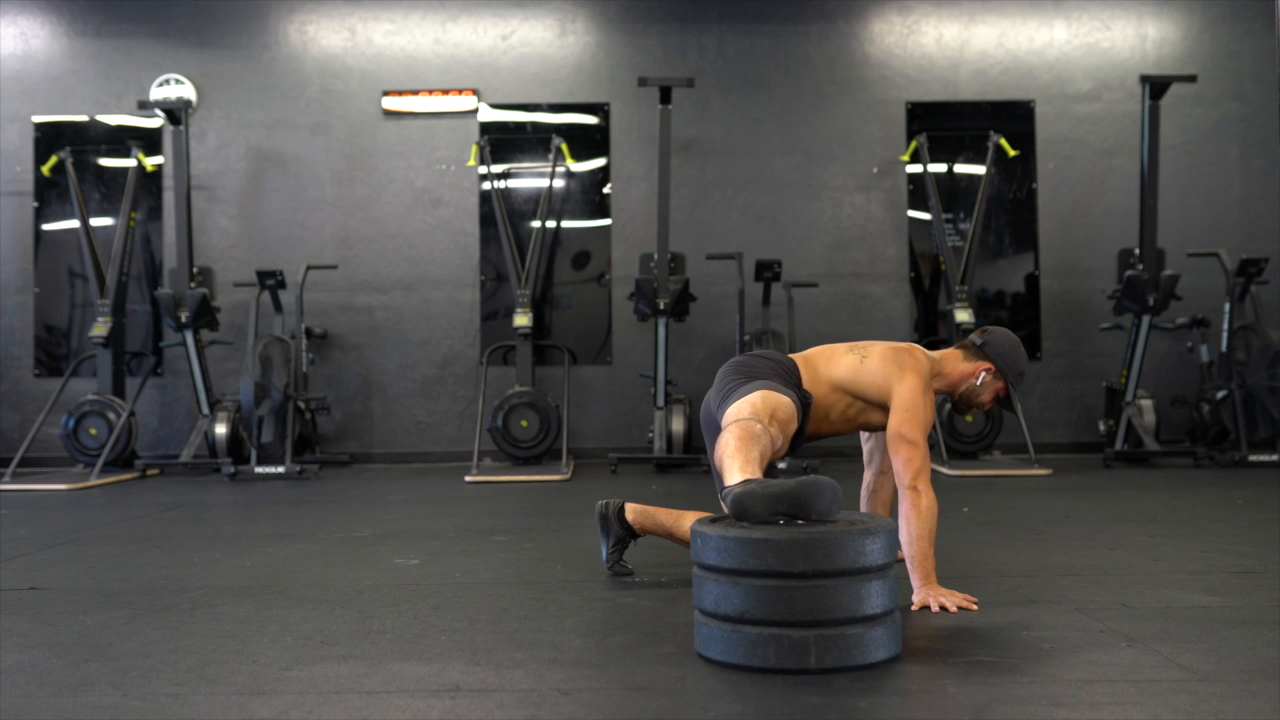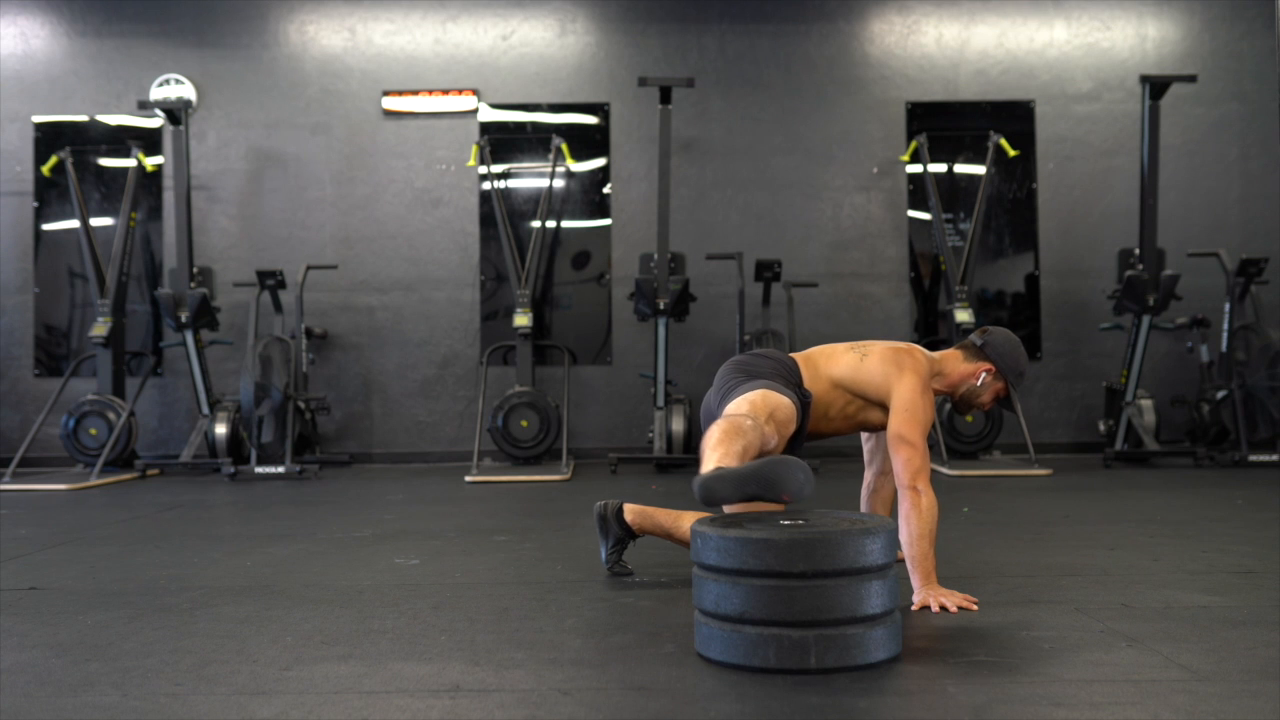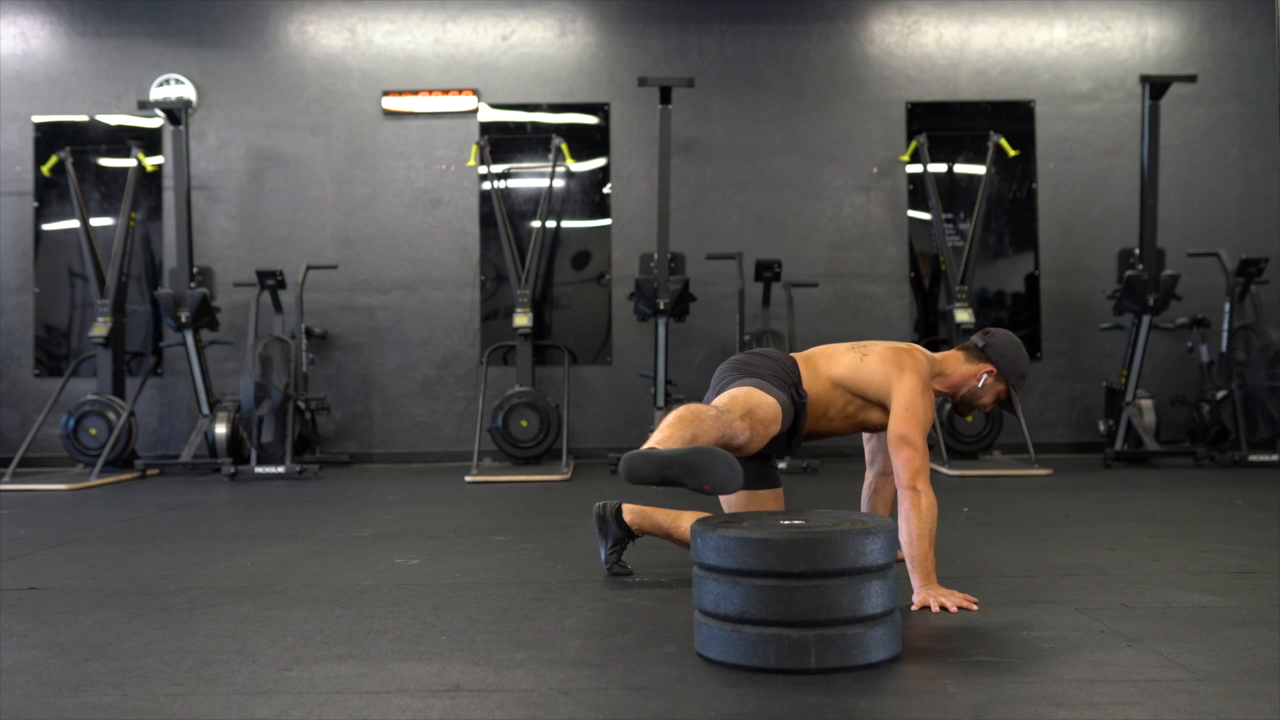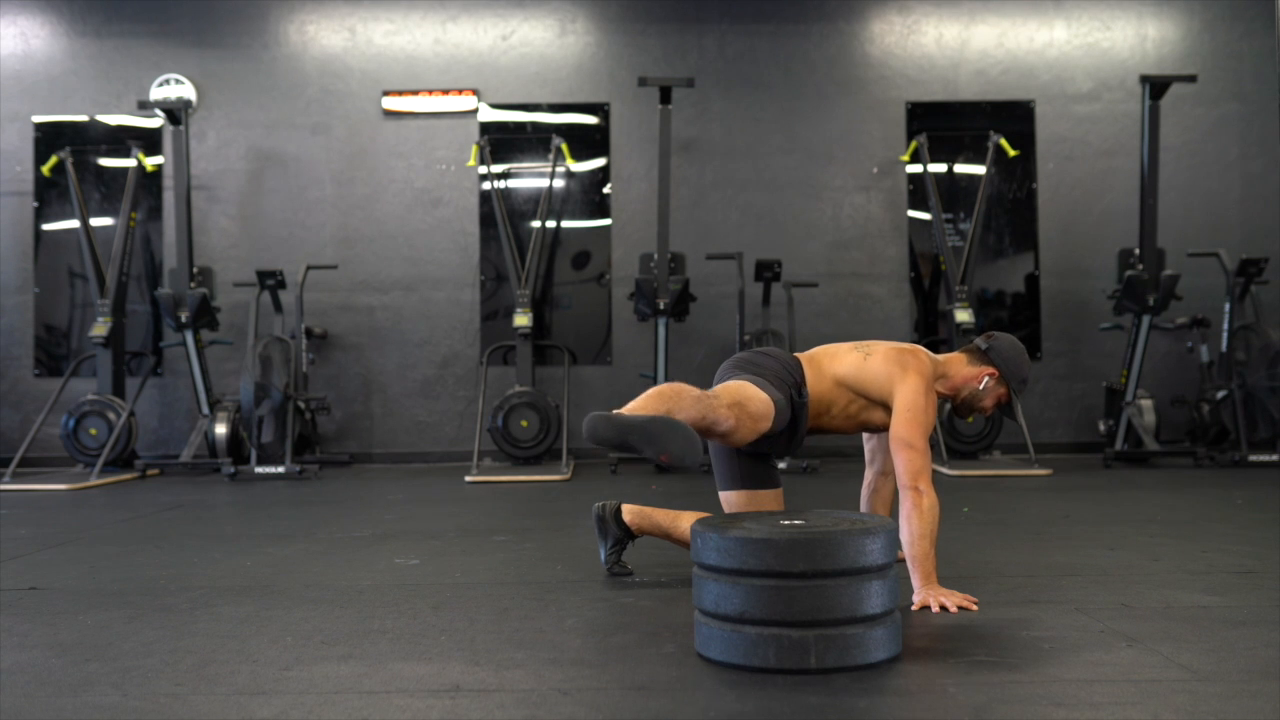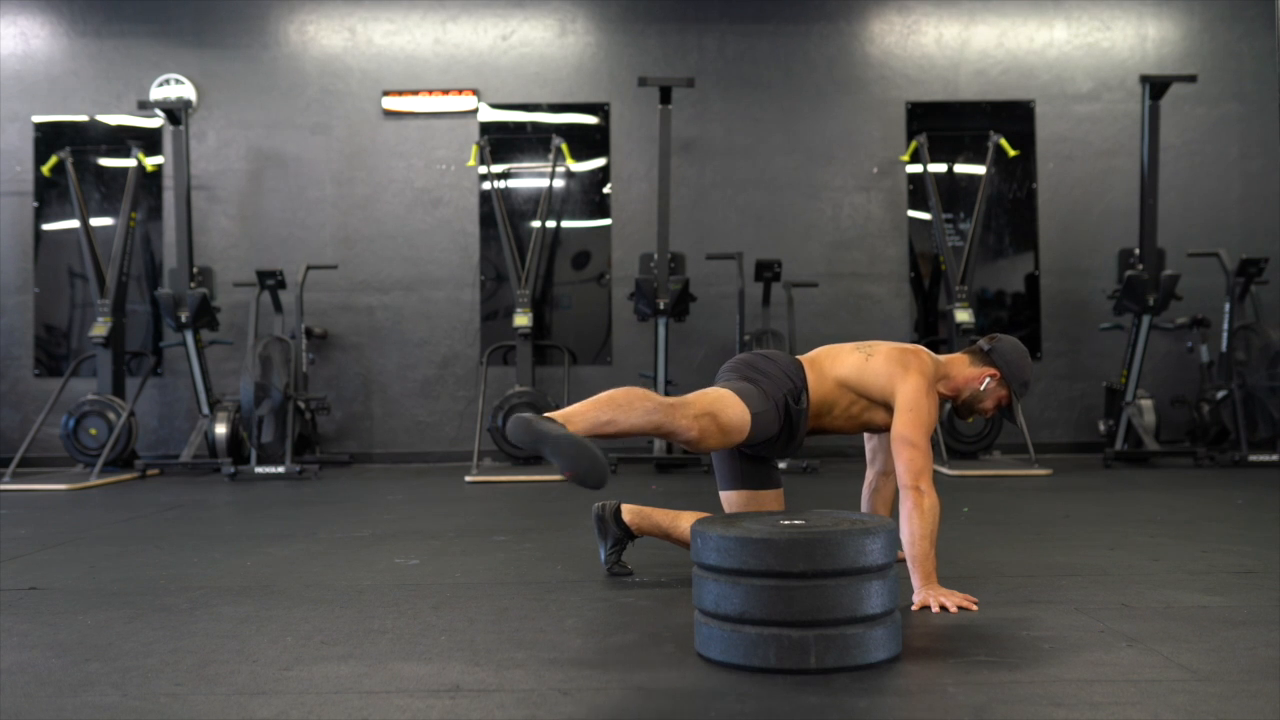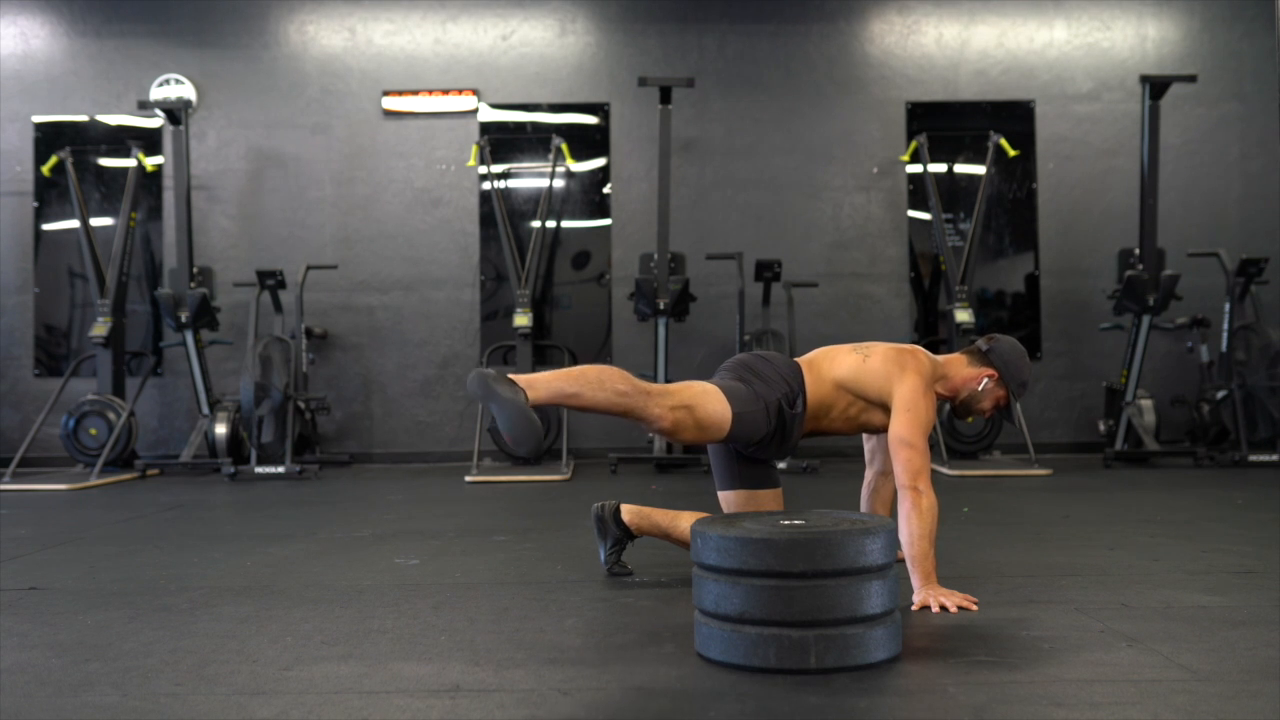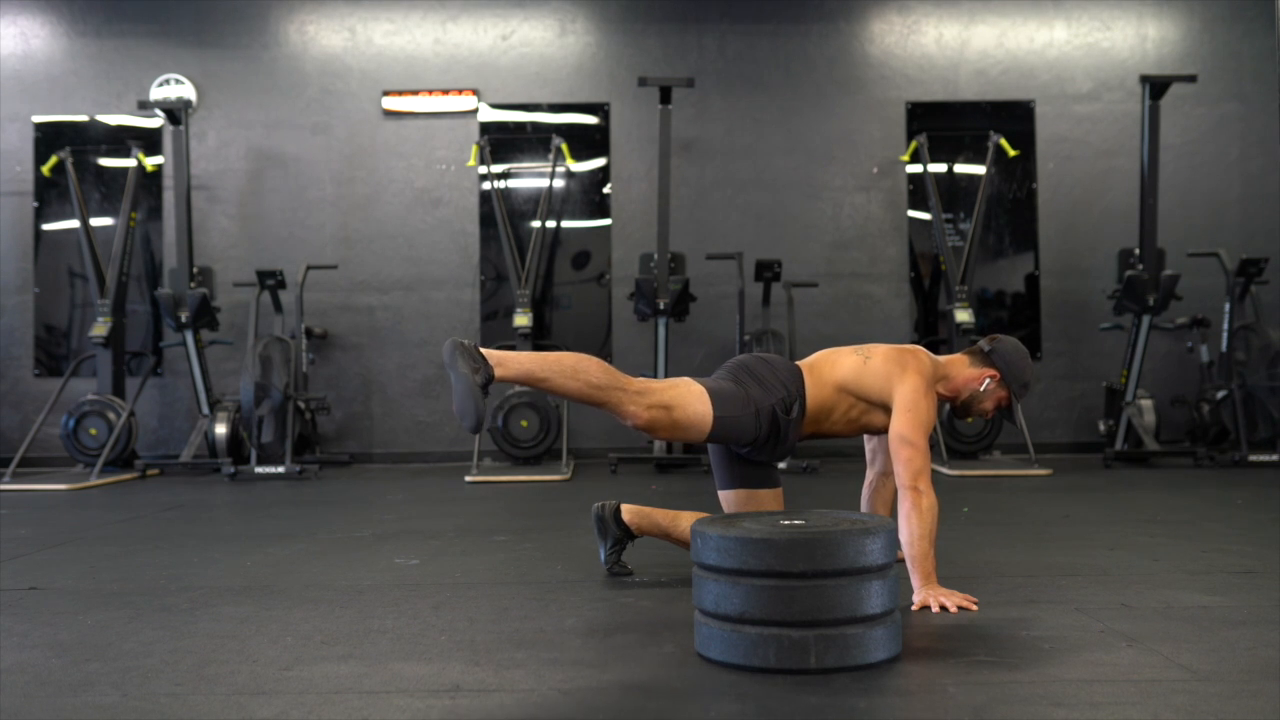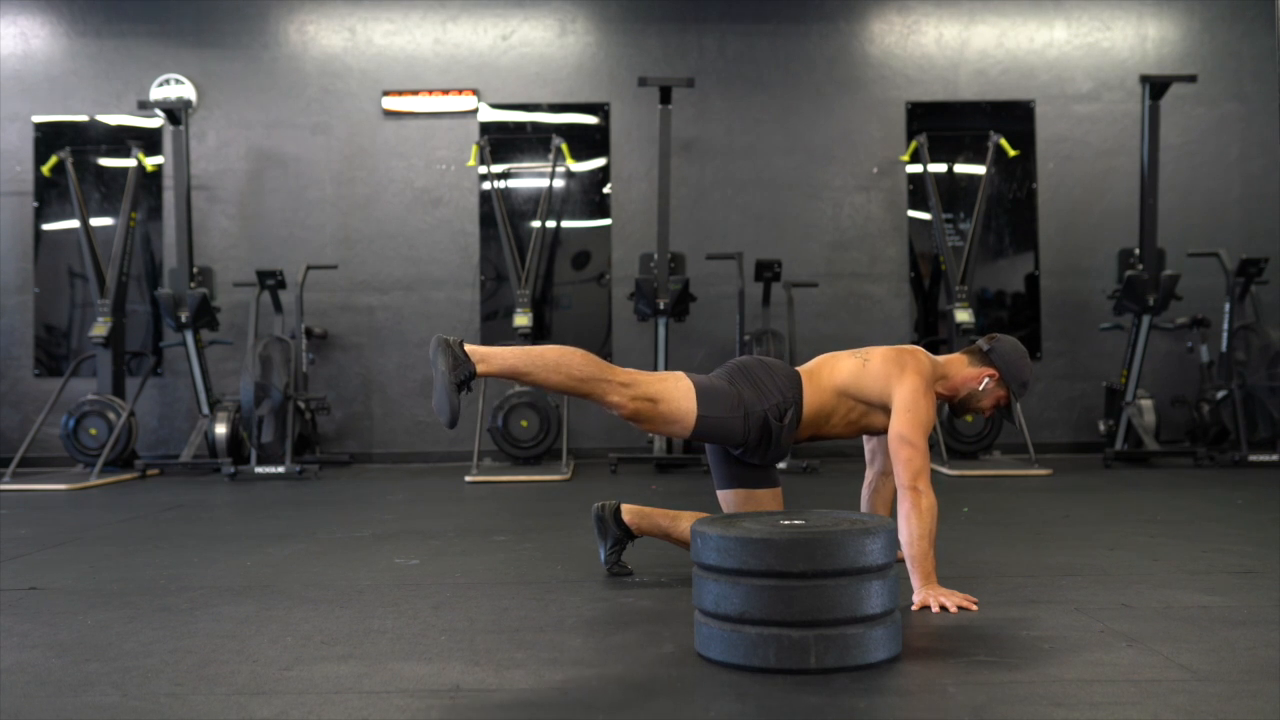
dt=0.4s
person 1, frame 1
left shoulder: (903, 370)
right shoulder: (916, 382)
left elbow: (881, 470)
right elbow: (915, 487)
right wrist: (926, 585)
left hip: (735, 407)
right hip: (753, 382)
right knee: (764, 428)
left ankle: (626, 517)
right ankle: (745, 487)
person 1, frame 2
left shoulder: (905, 372)
right shoulder: (916, 382)
left elbow: (881, 470)
right elbow: (914, 488)
right wrist: (926, 585)
left hip: (737, 403)
right hip: (755, 380)
right knee: (762, 427)
left ankle: (625, 518)
right ankle: (716, 474)
person 1, frame 3
left shoulder: (907, 375)
right shoulder: (916, 382)
left elbow: (882, 472)
right elbow: (915, 489)
right wrist: (926, 585)
left hip: (754, 408)
right hip: (759, 382)
right knee: (739, 426)
left ankle: (624, 518)
right ankle: (656, 452)
person 1, frame 4
left shoulder: (909, 375)
right shoulder: (920, 383)
left elbow: (882, 471)
right elbow: (917, 489)
right wrist: (926, 586)
left hip: (756, 409)
right hip: (761, 379)
right knee: (727, 416)
left ankle: (625, 517)
right ankle: (628, 420)
person 1, frame 5
left shoulder: (909, 372)
right shoulder: (920, 383)
left elbow: (882, 471)
right elbow: (917, 489)
right wrist: (926, 585)
left hip: (763, 417)
right hip: (766, 387)
right knee: (689, 422)
left ankle: (625, 518)
right ankle: (554, 424)
person 1, frame 6
left shoulder: (908, 374)
right shoulder: (917, 383)
left elbow: (882, 471)
right elbow: (915, 490)
right wrist: (925, 585)
left hip: (759, 422)
right hip: (762, 390)
right knee: (666, 410)
left ankle: (625, 518)
right ankle: (513, 385)
person 1, frame 7
left shoulder: (908, 374)
right shoulder: (920, 383)
left elbow: (882, 472)
right elbow: (915, 489)
right wrist: (926, 585)
left hip: (758, 424)
right hip: (759, 397)
right knee: (642, 405)
left ankle: (626, 518)
right ankle: (485, 363)
person 1, frame 8
left shoulder: (906, 373)
right shoulder: (919, 383)
left elbow: (881, 472)
right elbow: (914, 489)
right wrist: (925, 584)
left hip: (755, 426)
right hip: (754, 400)
right knee: (627, 392)
left ankle: (625, 518)
right ankle: (469, 358)
